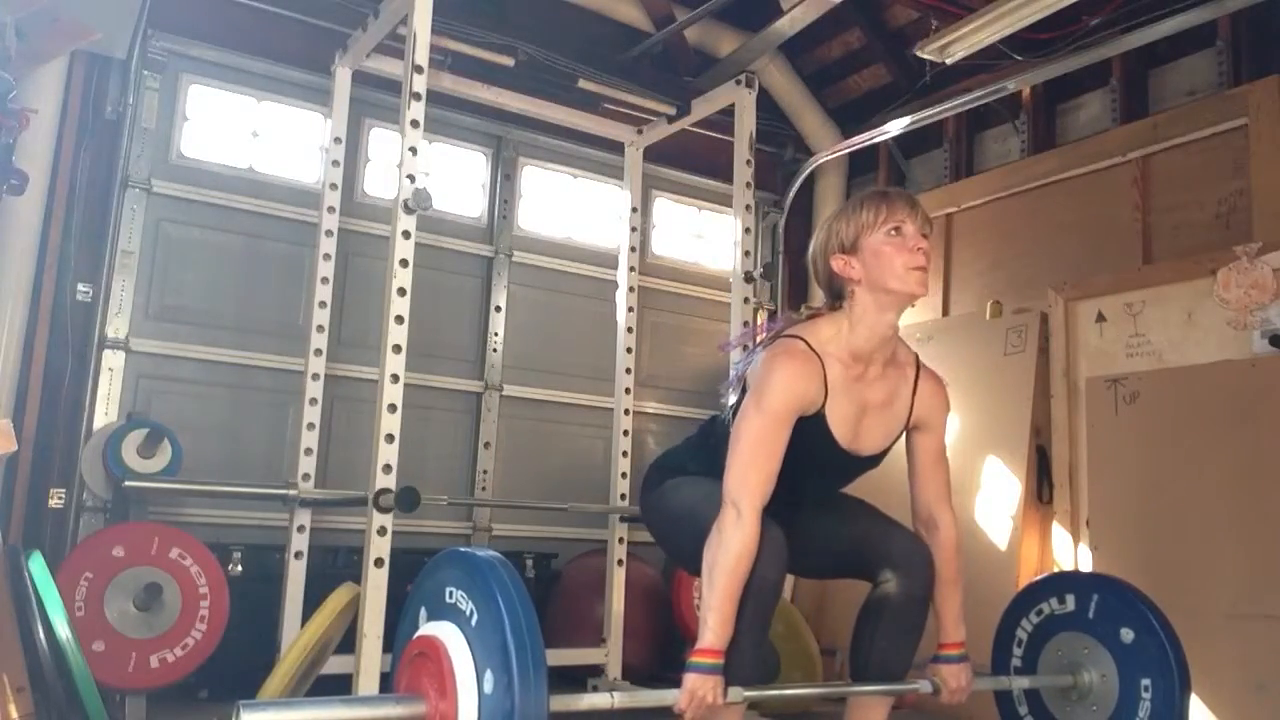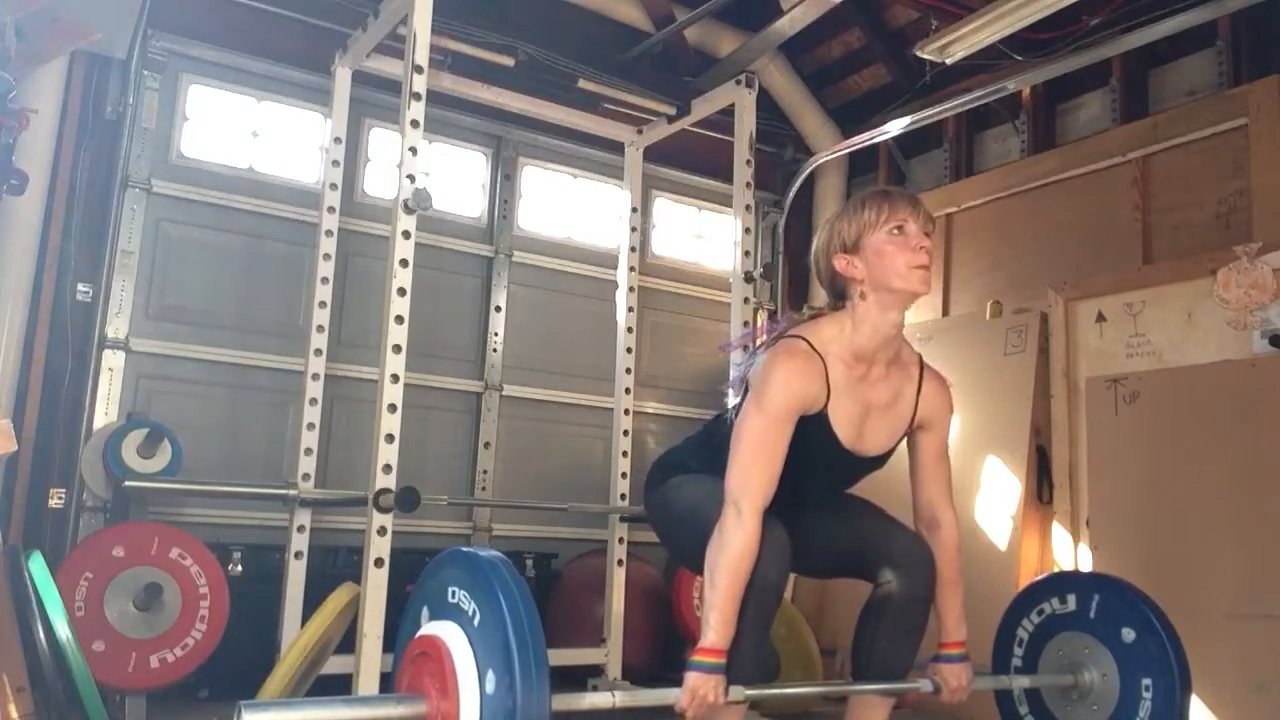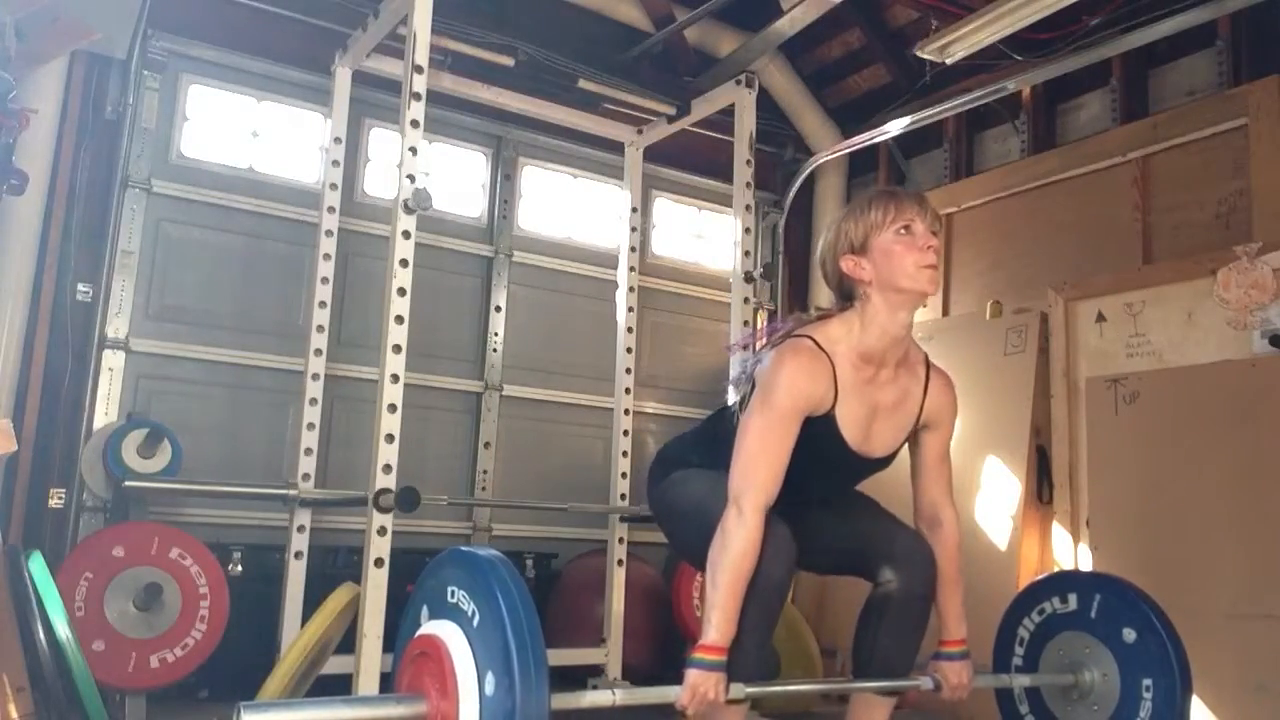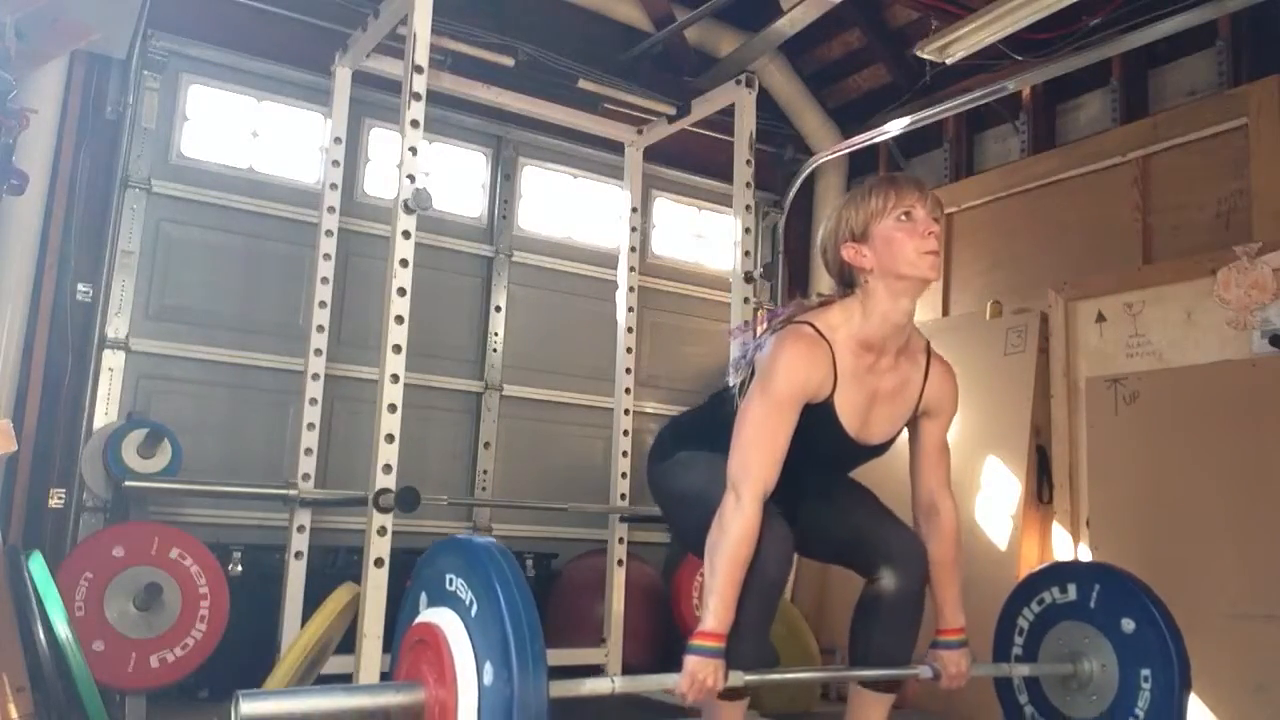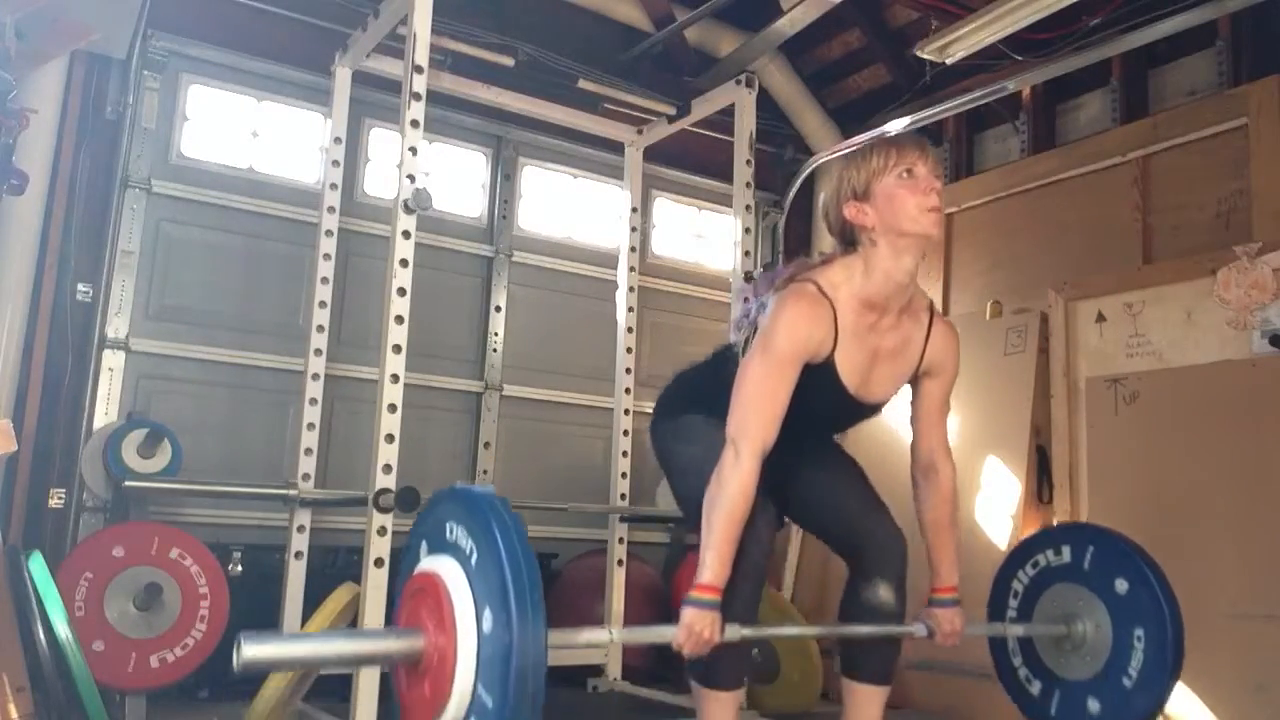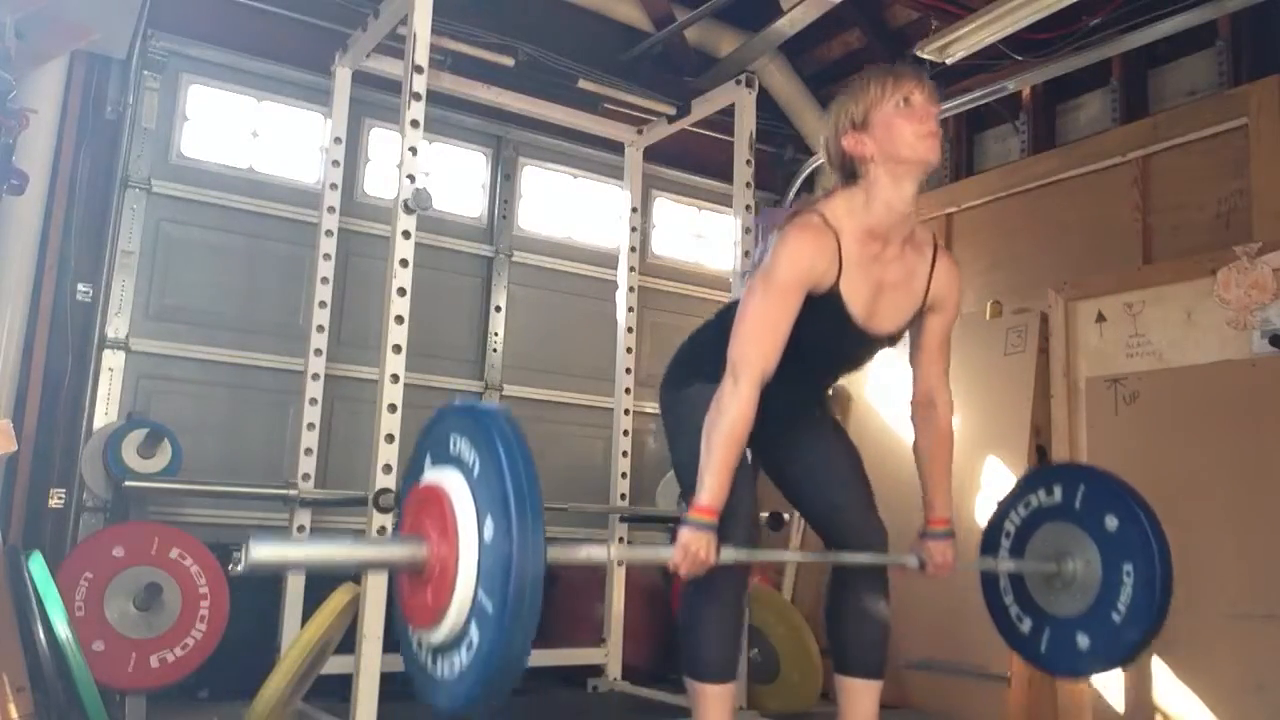
dt=0.2s
person 1, frame 1
left shoulder: (924, 390)
right shoulder: (795, 364)
left elbow: (937, 520)
right elbow: (739, 513)
left wrist: (952, 648)
right wrist: (707, 655)
left hip: (794, 504)
right hip: (689, 489)
left knee: (907, 560)
right knee: (759, 552)
person 1, frame 2
left shoulder: (927, 390)
right shoulder: (797, 364)
left elbow: (937, 520)
right elbow: (741, 513)
left wrist: (952, 646)
right wrist: (709, 654)
left hip: (799, 505)
right hip: (695, 487)
left knee: (908, 560)
right knee: (763, 551)
person 1, frame 3
left shoulder: (933, 390)
right shoulder: (804, 364)
left elbow: (939, 518)
right elbow: (745, 512)
left wrist: (953, 645)
right wrist: (710, 653)
right hip: (698, 479)
left knee: (909, 559)
right knee: (768, 551)
person 1, frame 4
left shoulder: (934, 378)
right shoulder: (804, 350)
left elbow: (936, 507)
right elbow: (743, 498)
left wrist: (952, 633)
right wrist: (708, 639)
right hip: (697, 460)
left knee: (903, 558)
right knee: (765, 548)
person 1, frame 5
left shoulder: (935, 336)
right shoulder: (806, 309)
left elbow: (933, 466)
right elbow: (742, 456)
left wrist: (946, 593)
right wrist: (704, 594)
left hip: (801, 441)
right hip: (701, 421)
left knee: (882, 550)
right knee: (747, 539)
person 1, frame 6
left shoulder: (938, 271)
right shoulder: (813, 241)
left elbow: (932, 403)
right elbow: (742, 383)
left wrist: (939, 525)
right wrist: (702, 514)
left hip: (797, 402)
right hip: (709, 385)
left knee: (864, 544)
right knee: (729, 541)
